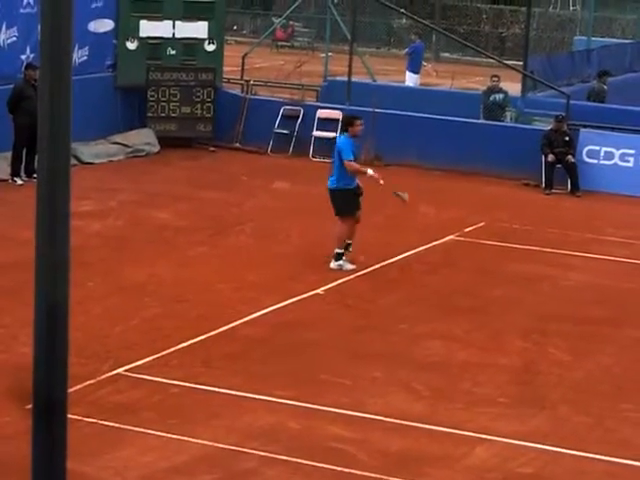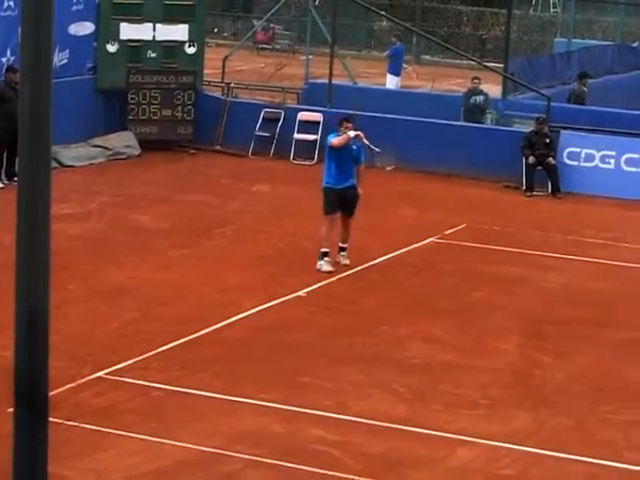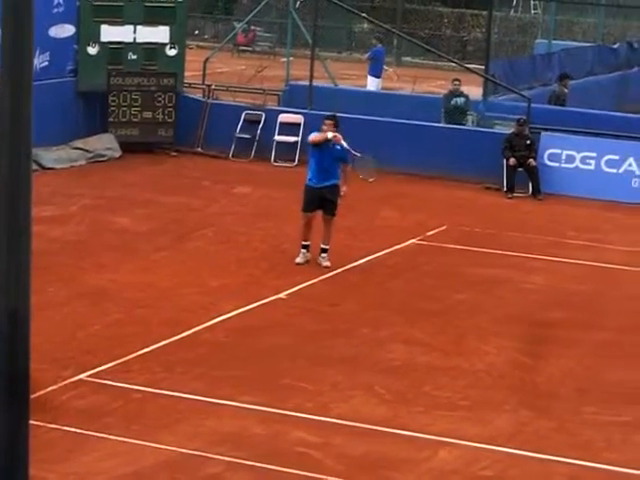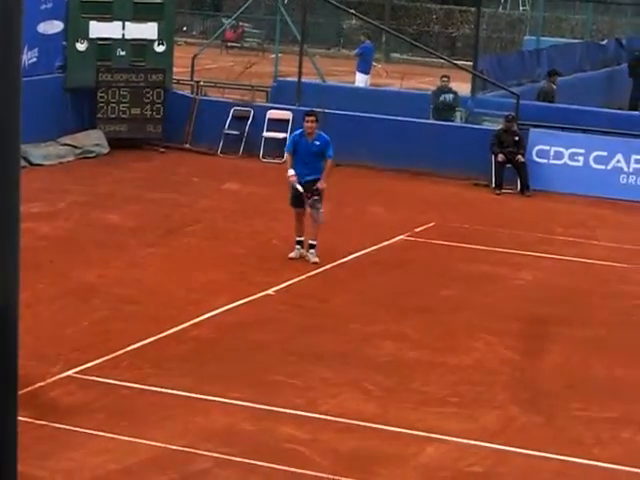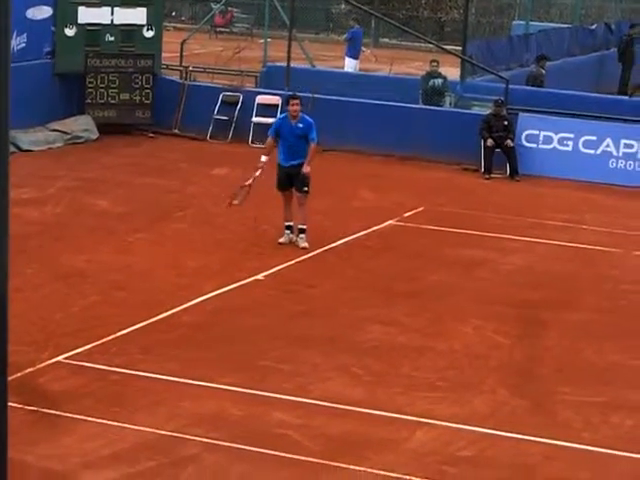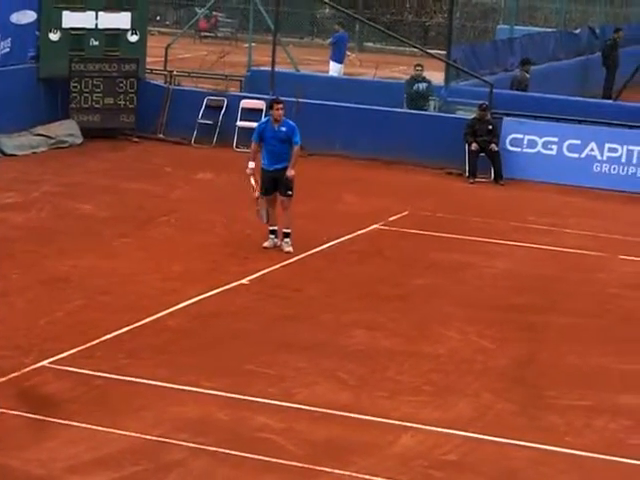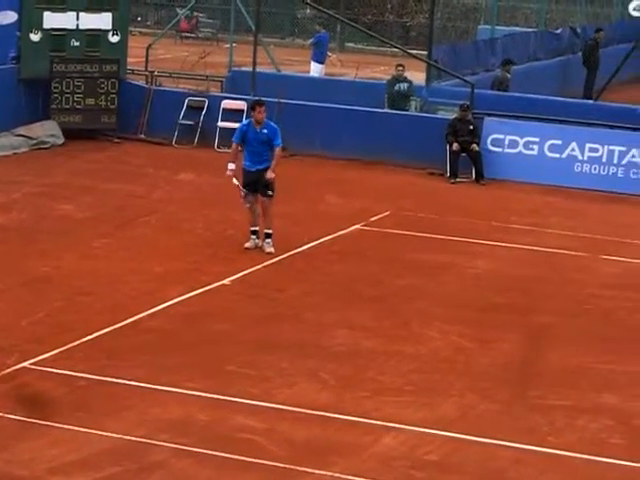
dt=0.5s
person 1, frame 1
left shoulder: (347, 140)
right shoulder: (345, 142)
right elbow: (349, 166)
left wrist: (355, 181)
right wrist: (369, 172)
left hip: (347, 185)
right hip: (340, 187)
left knee: (356, 218)
right knee: (345, 222)
left ankle: (346, 249)
right ankle: (338, 259)
person 1, frame 2
left shoulder: (357, 145)
right shoulder: (333, 138)
left elbow: (359, 166)
right elbow: (336, 143)
left wrist: (358, 186)
right wrist: (351, 134)
left hip: (349, 188)
right hip: (331, 186)
left knee: (346, 221)
right knee: (330, 221)
left ankle: (342, 252)
right ankle: (324, 258)
person 1, frame 3
left shoulder: (341, 145)
right shoulder: (316, 136)
left elbow: (345, 165)
right elbow: (311, 140)
left wrist: (344, 185)
right wrist: (329, 135)
left hip: (331, 187)
right hip: (312, 185)
left knee: (328, 220)
right knee: (307, 219)
left ankle: (324, 254)
right ankle: (304, 251)
person 1, frame 4
left shoulder: (324, 140)
right shoulder: (296, 136)
left elbow: (329, 161)
right elbow: (289, 155)
left wrist: (323, 180)
right wrist: (291, 172)
left hip: (315, 182)
right hip: (297, 181)
left knee: (315, 215)
right knee: (298, 214)
left ankle: (312, 250)
right ankle: (299, 247)
person 1, frame 5
left shoulder: (308, 123)
right shoulder: (280, 121)
left elbow: (313, 144)
right elbow: (271, 140)
left wrist: (307, 164)
right wrist: (264, 158)
left hip: (300, 166)
right hip: (283, 165)
left knee: (301, 200)
right knee: (286, 199)
left ankle: (301, 235)
right ankle: (288, 232)
person 1, frame 6
left shoulder: (291, 126)
right shoulder: (262, 126)
left elbow: (296, 147)
right elbow: (255, 145)
left wrist: (291, 168)
right wrist: (251, 164)
left hip: (284, 170)
right hip: (267, 169)
left knee: (285, 203)
right knee: (270, 203)
left ankle: (286, 239)
right ankle: (273, 237)
person 1, frame 7
left shoulder: (273, 128)
right shoulder: (244, 127)
left elbow: (277, 150)
right elbow: (235, 146)
left wrist: (271, 170)
right wrist: (232, 166)
left hip: (265, 170)
right hip: (248, 170)
left knee: (266, 204)
right knee: (251, 204)
left ankle: (268, 240)
right ankle: (254, 237)
